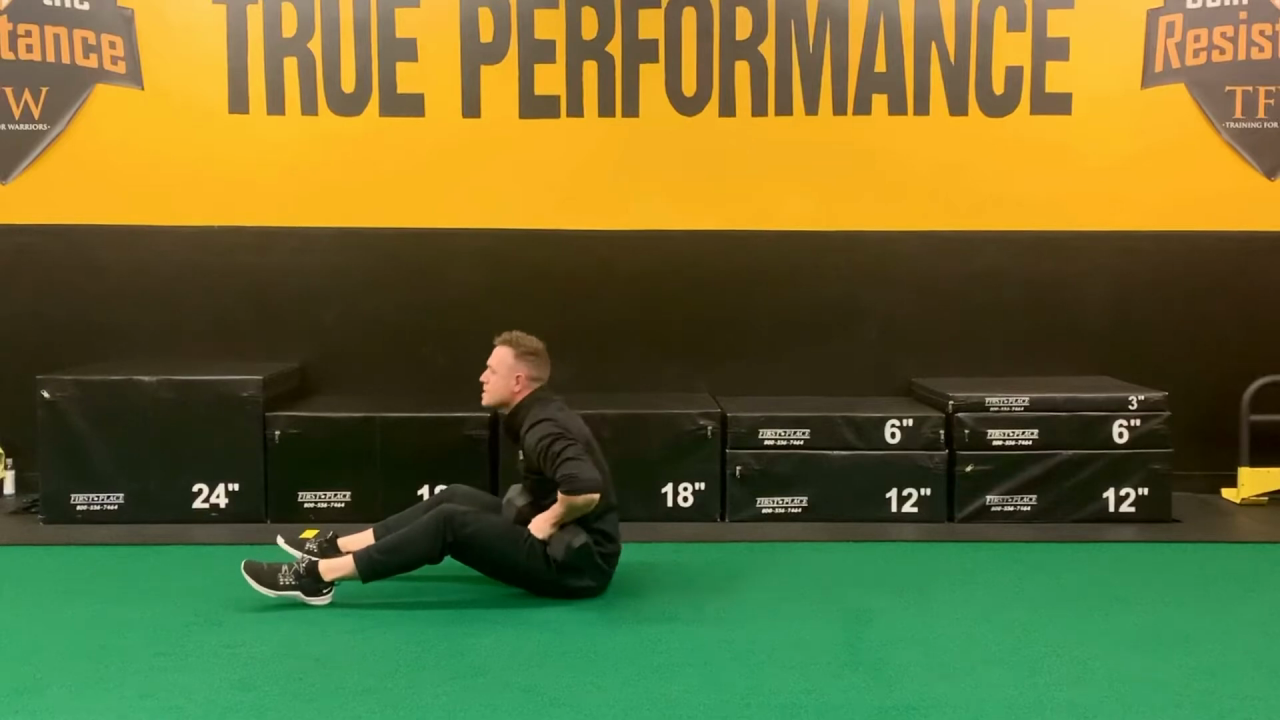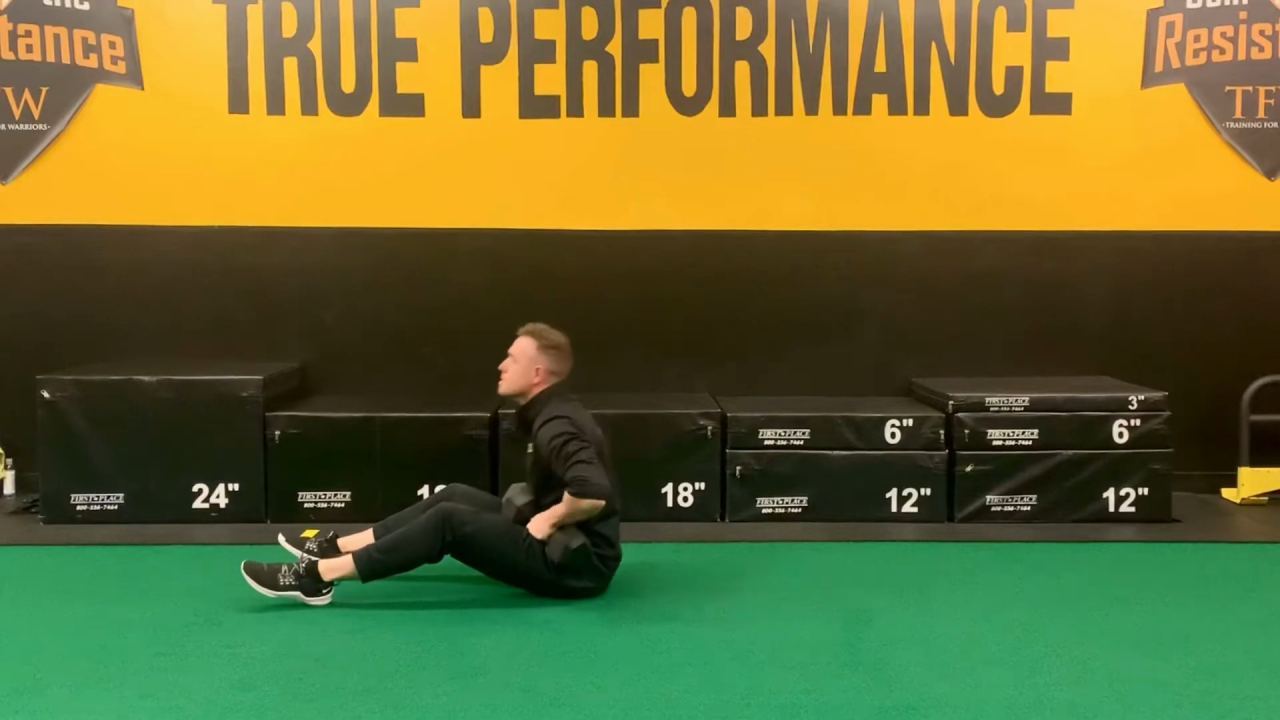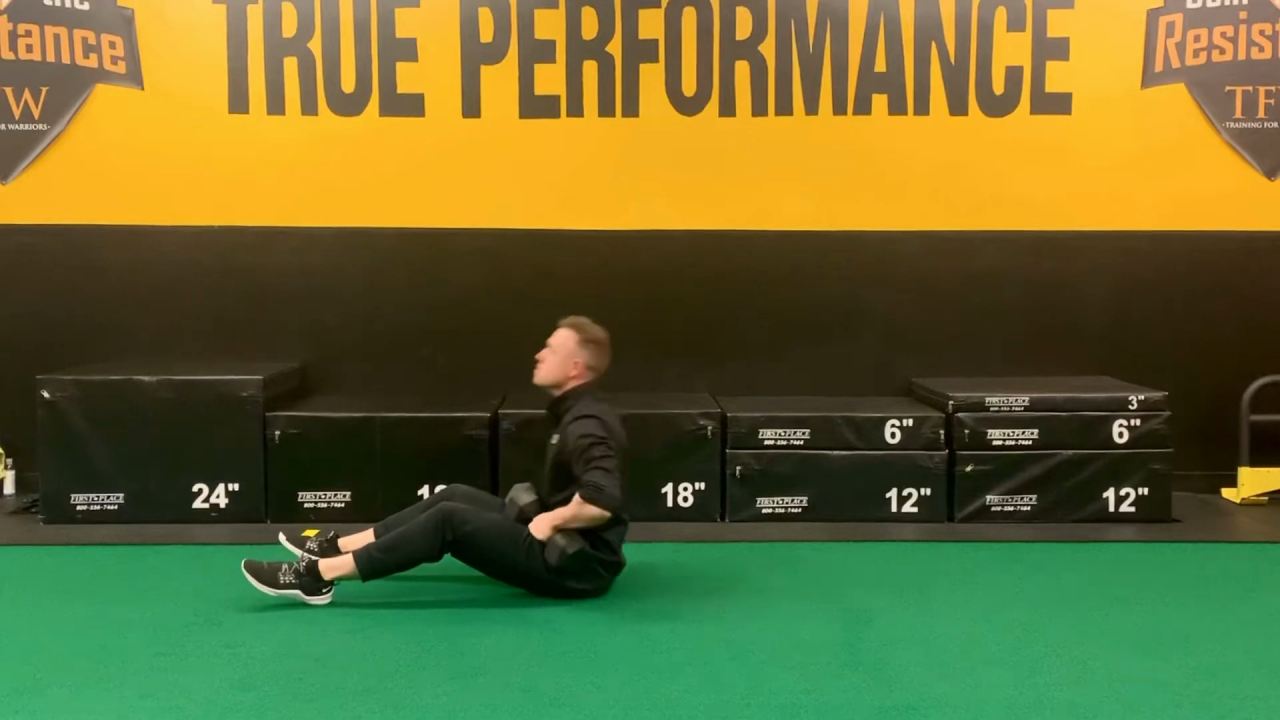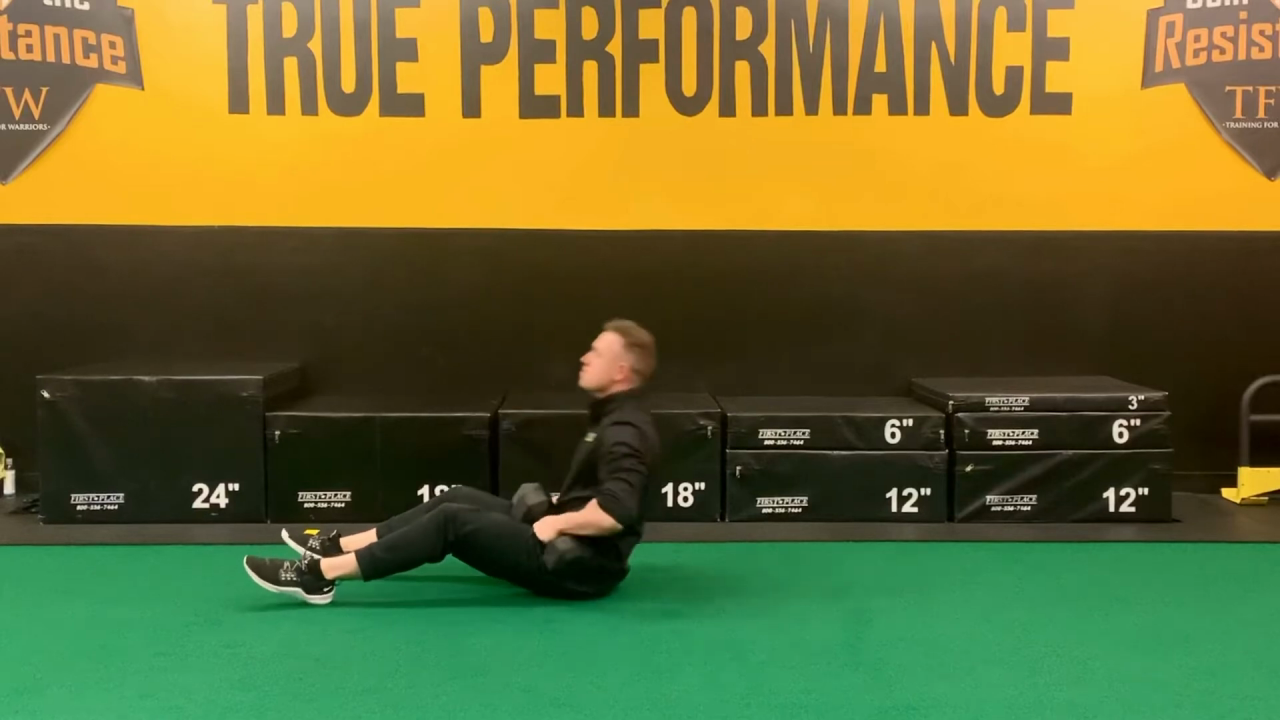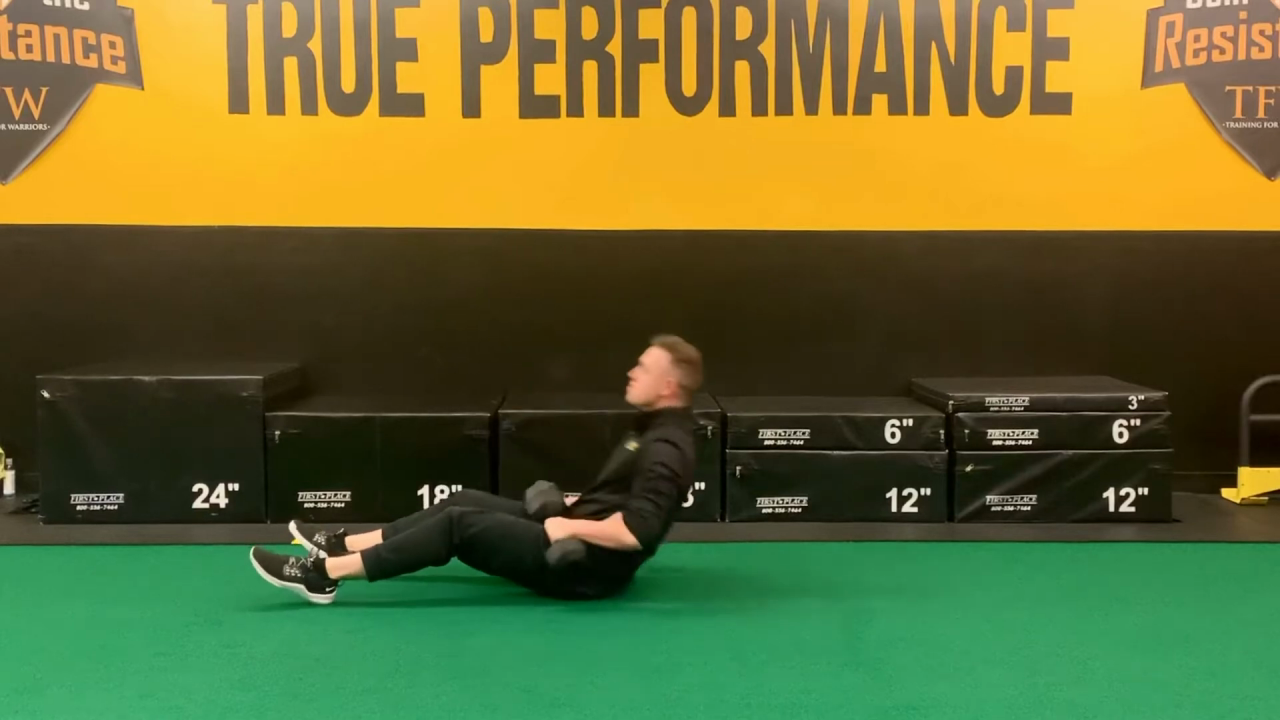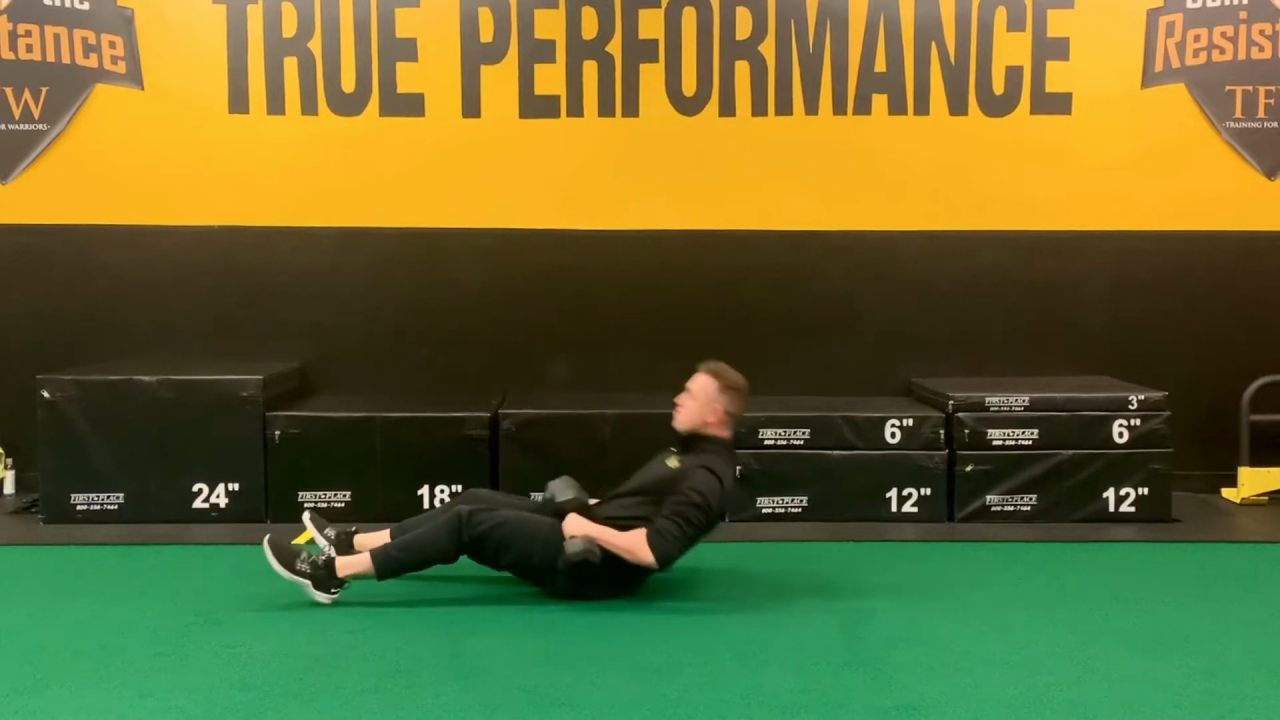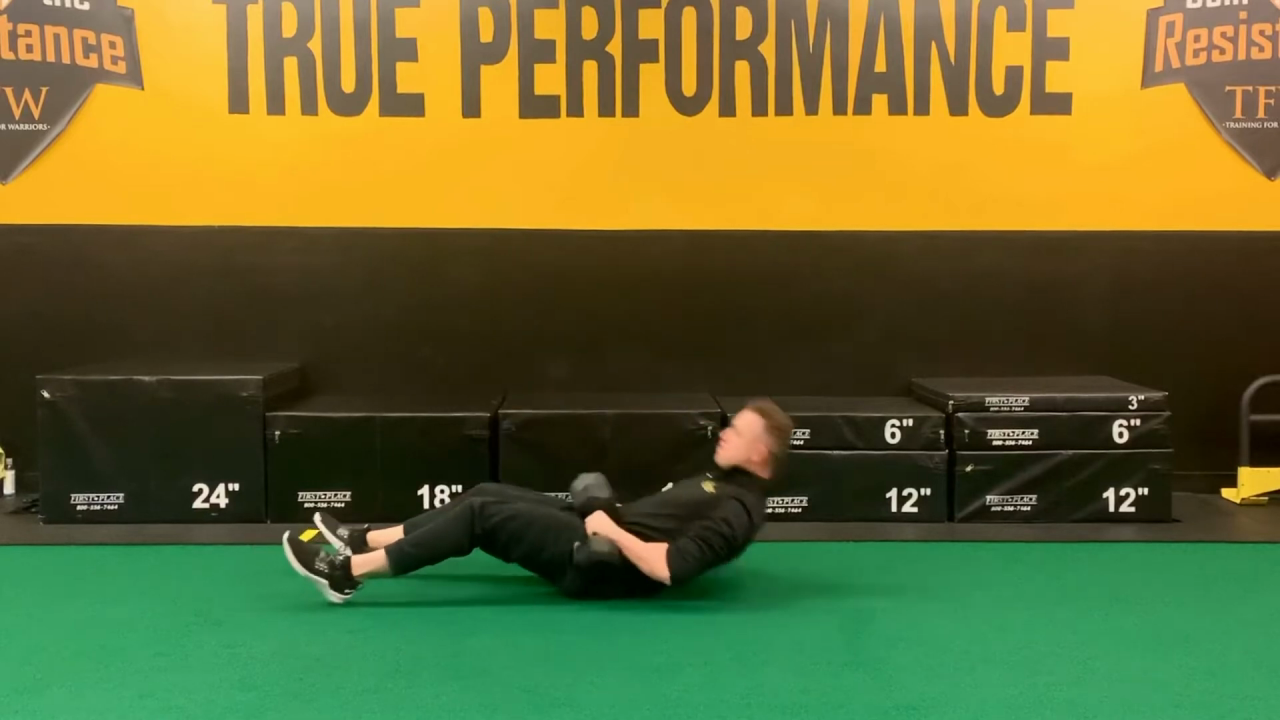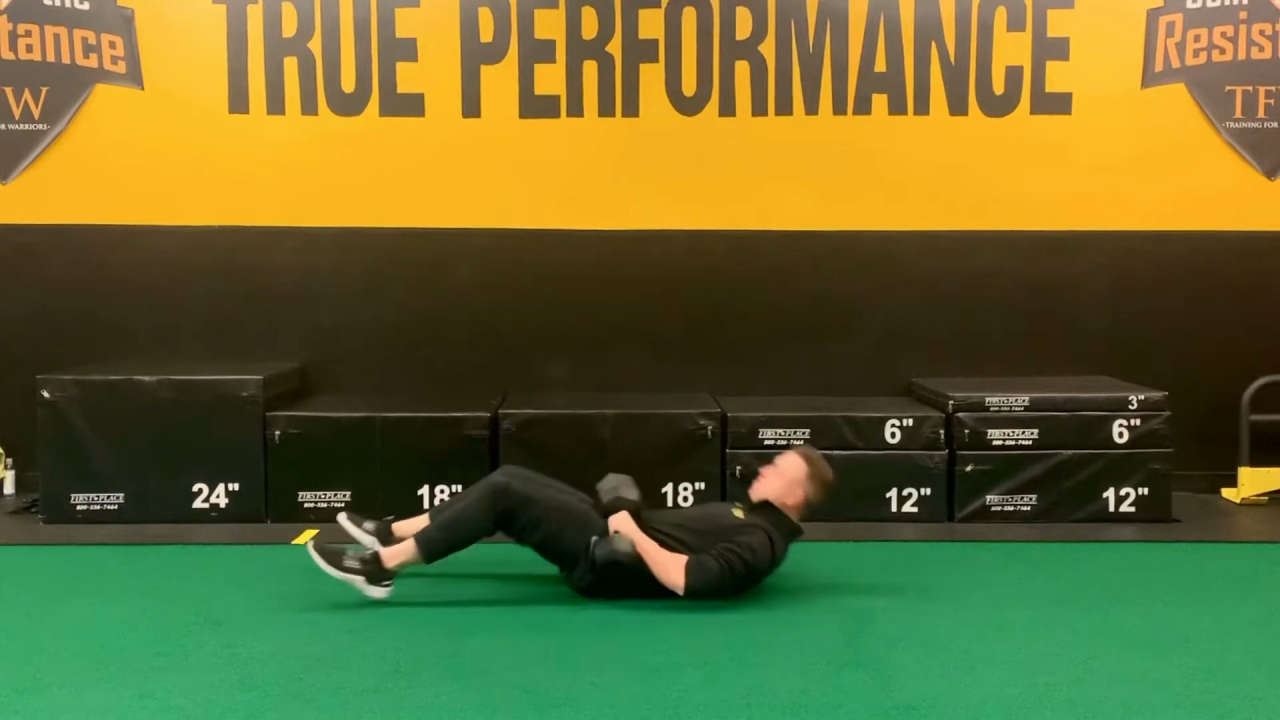
dt=0.1s
person 1, frame 1
left shoulder: (541, 429)
right shoulder: (541, 413)
left elbow: (585, 489)
left wrist: (551, 520)
right wrist: (537, 512)
left hip: (576, 565)
left knee: (449, 523)
right knee: (456, 498)
left ankle: (318, 577)
right ankle: (335, 547)
person 1, frame 2
left shoulder: (555, 426)
right shoulder: (555, 409)
left elbow: (592, 494)
left wrist: (551, 520)
right wrist: (540, 514)
left hip: (575, 565)
left knee: (447, 521)
right knee: (454, 497)
left ankle: (318, 577)
right ankle: (336, 547)
person 1, frame 3
left shoulder: (586, 425)
right shoulder: (583, 411)
left elbow: (602, 502)
left wrist: (550, 521)
right wrist: (545, 511)
left hip: (576, 567)
left knee: (447, 522)
right knee: (455, 497)
left ankle: (317, 577)
right ankle: (333, 546)
person 1, frame 4
left shoulder: (624, 432)
right shoulder: (617, 415)
left elbow: (617, 514)
left wrist: (558, 523)
right wrist: (555, 509)
left hip: (580, 568)
left knee: (451, 522)
right knee: (459, 498)
left ankle: (320, 575)
right ankle: (338, 546)
person 1, frame 5
left shoulder: (666, 453)
right shoulder: (654, 431)
left elbow: (634, 533)
left wrist: (569, 526)
right wrist: (572, 509)
left hip: (583, 569)
right hip: (567, 535)
left knee: (457, 525)
right knee: (466, 502)
left ankle: (323, 575)
right ankle: (340, 544)
person 1, frame 6
left shoulder: (706, 479)
right shoulder: (695, 452)
left elbow: (654, 551)
left wrist: (588, 527)
right wrist: (589, 513)
left hip: (589, 565)
right hip: (592, 535)
left knee: (468, 524)
right knee: (475, 501)
left ankle: (333, 573)
right ankle: (354, 544)
person 1, frame 7
left shoulder: (736, 513)
right shoulder: (727, 485)
left elbow: (669, 569)
left wrist: (611, 530)
right wrist: (605, 516)
left hip: (592, 562)
right hip: (596, 534)
left knee: (480, 517)
right knee: (487, 494)
left ankle: (348, 572)
right ankle: (369, 542)
person 1, frame 8
left shoulder: (762, 542)
right shoulder: (759, 513)
left elbow: (688, 580)
left wrist: (634, 534)
right wrist: (631, 520)
left hip: (604, 559)
right hip: (624, 536)
left knee: (503, 490)
right knee: (512, 477)
left ankle: (380, 566)
right ankle: (392, 533)
